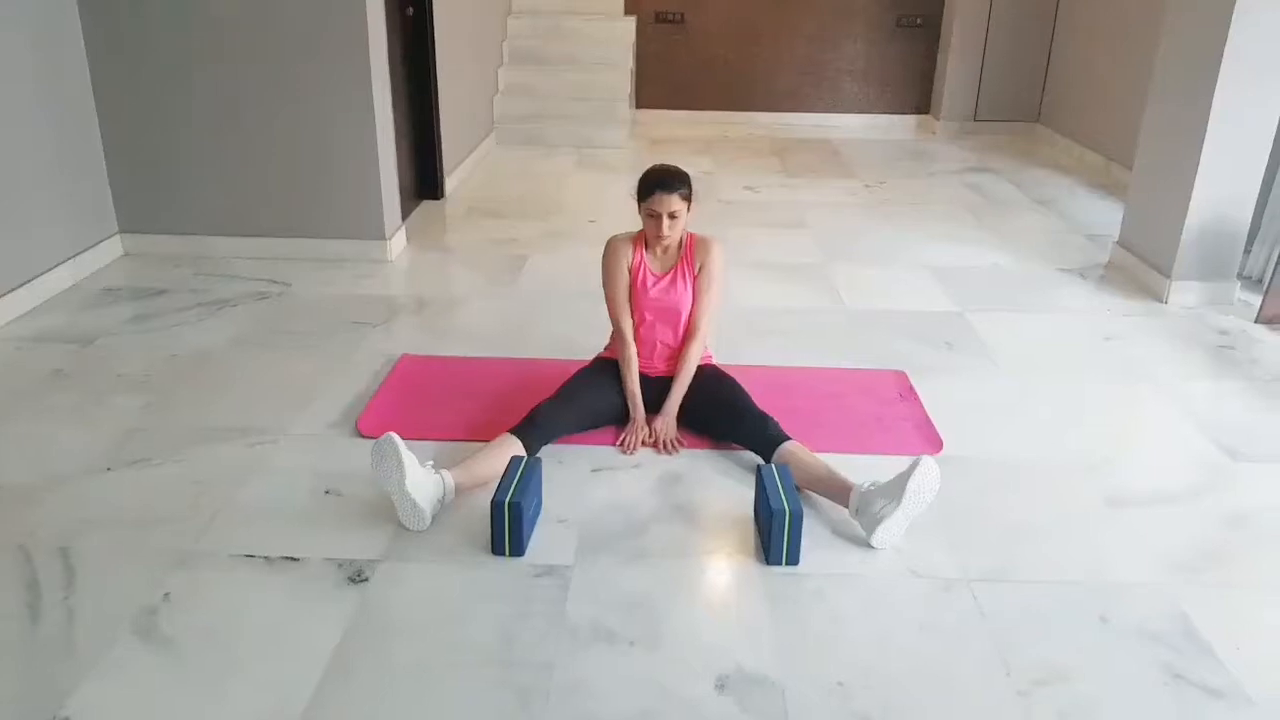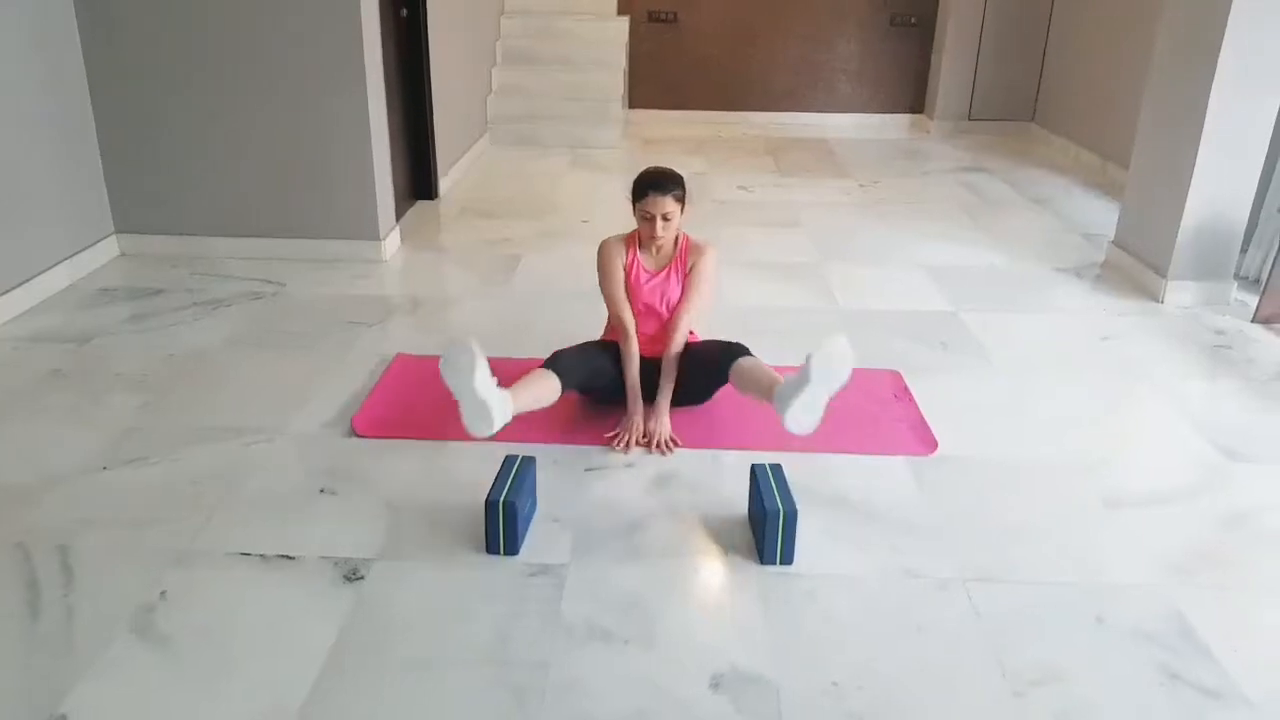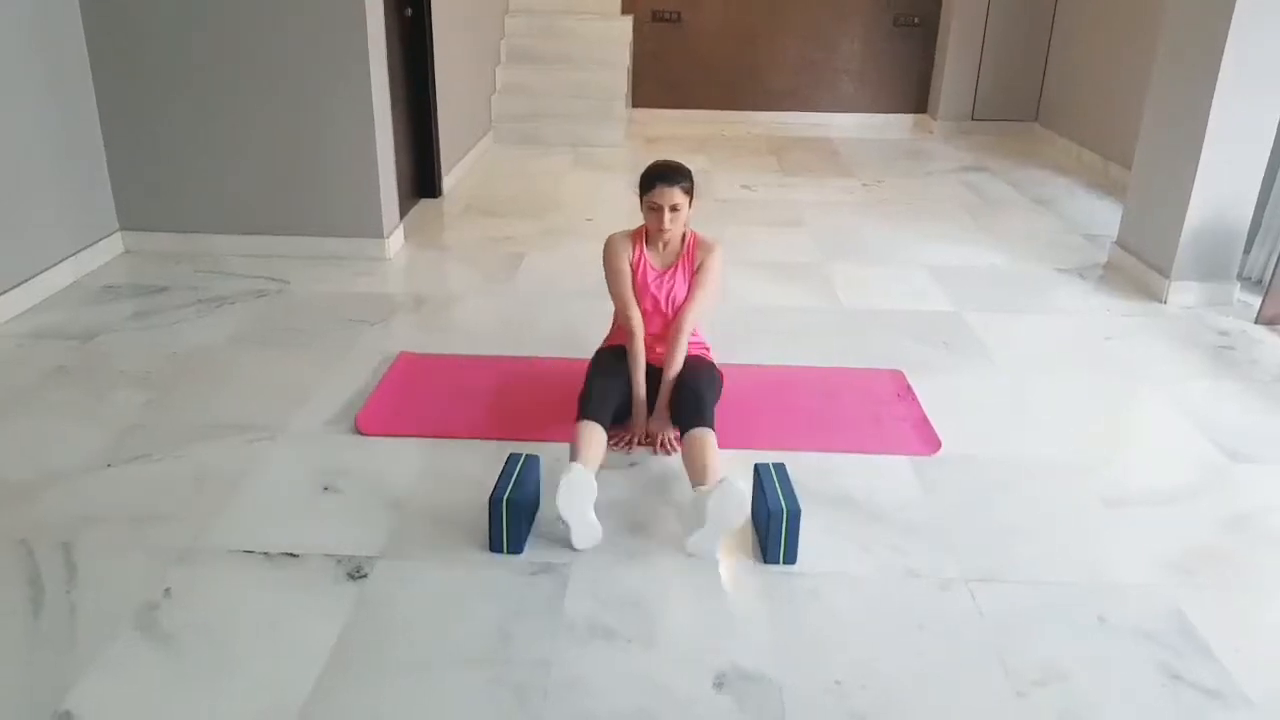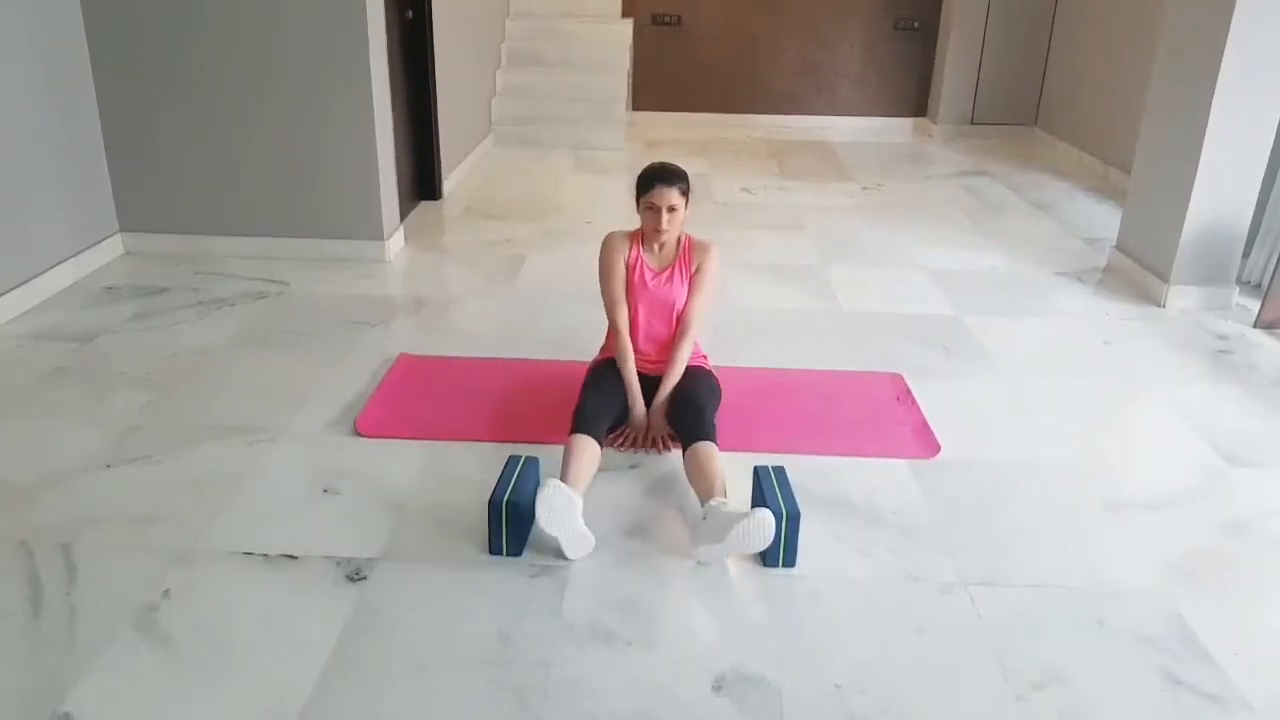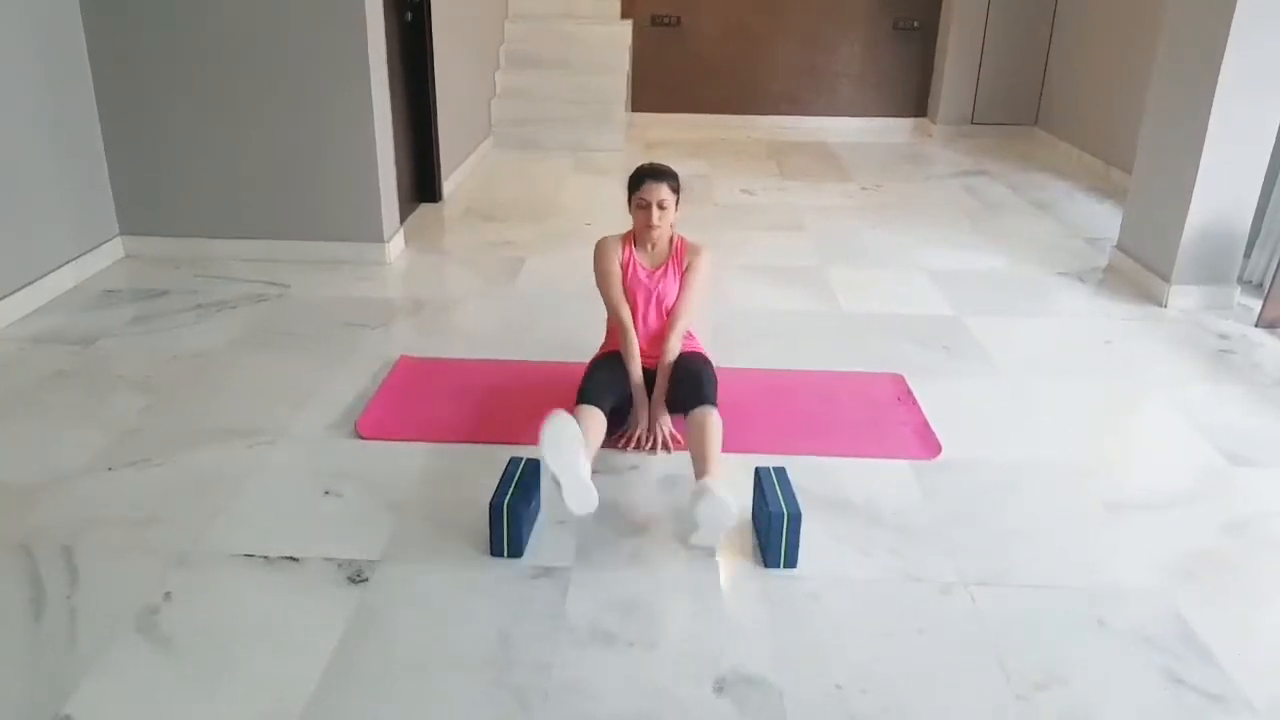
dt=0.3s
person 1, frame 1
left shoulder: (707, 254)
right shoulder: (619, 250)
left elbow: (696, 336)
right elbow: (623, 332)
left wrist: (668, 414)
right wrist: (636, 414)
left hip: (686, 375)
right hip: (626, 371)
left knee: (754, 425)
right knee: (548, 417)
left ankle: (858, 501)
right ankle: (437, 487)
person 1, frame 2
left shoulder: (701, 256)
right shoulder: (613, 251)
left elbow: (679, 329)
right elbow: (625, 328)
left wrist: (662, 410)
right wrist: (635, 408)
left hip: (676, 365)
right hip: (622, 362)
left knee: (731, 353)
right knee: (567, 361)
left ankle: (790, 398)
right ankle: (492, 406)
person 1, frame 3
left shoulder: (707, 253)
right shoulder: (619, 246)
left elbow: (683, 326)
right elbow: (632, 323)
left wrist: (663, 407)
right wrist: (639, 406)
left hip: (685, 358)
right hip: (627, 356)
left knee: (695, 400)
right knee: (597, 395)
left ankle: (708, 502)
right ankle: (581, 494)
person 1, frame 4
left shoulder: (703, 255)
right shoulder: (616, 246)
left elbow: (688, 330)
right elbow: (620, 326)
left wrist: (660, 405)
right wrist: (635, 404)
left hip: (683, 368)
right hip: (624, 364)
left knee: (697, 415)
right knee: (590, 411)
left ankle: (716, 515)
right ankle: (568, 508)
person 1, frame 5
left shoulder: (694, 256)
right shoulder: (609, 250)
left elbow: (675, 329)
right elbow: (625, 322)
left wrist: (659, 406)
right wrist: (641, 400)
left hip: (677, 361)
right hip: (623, 361)
left knee: (700, 381)
right knee: (596, 385)
left ankle: (708, 493)
right ankle: (575, 467)
